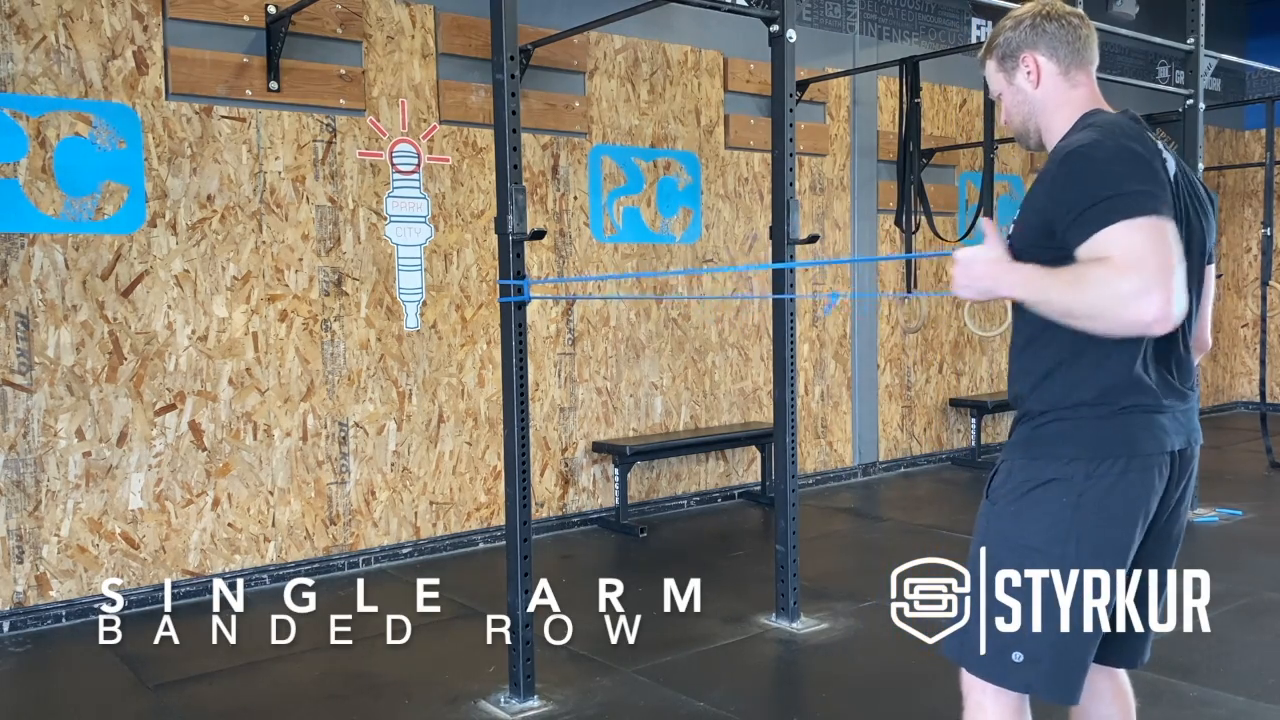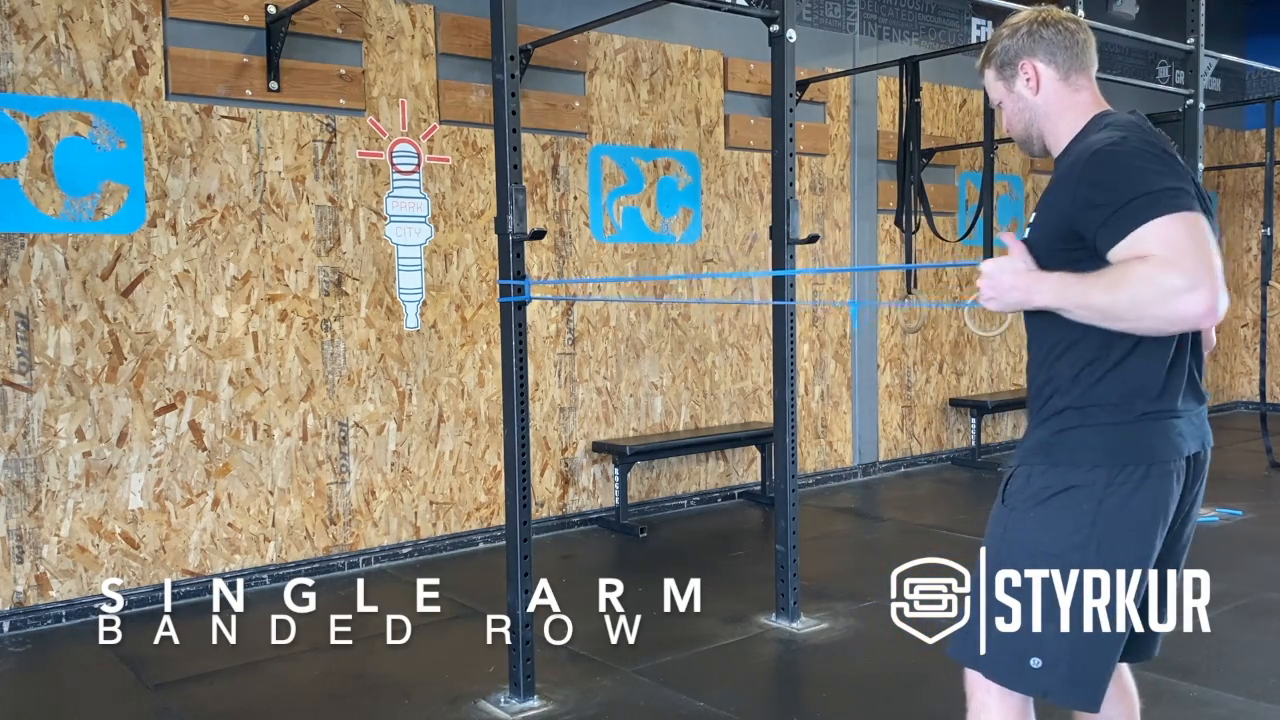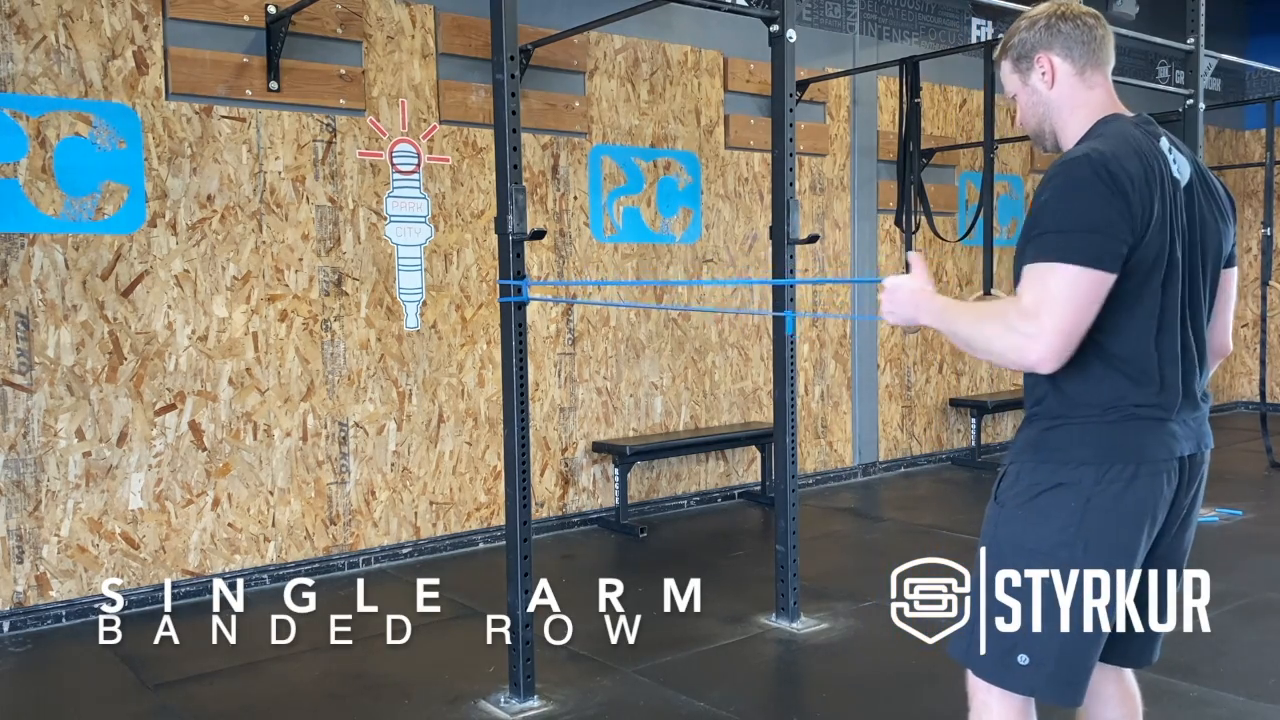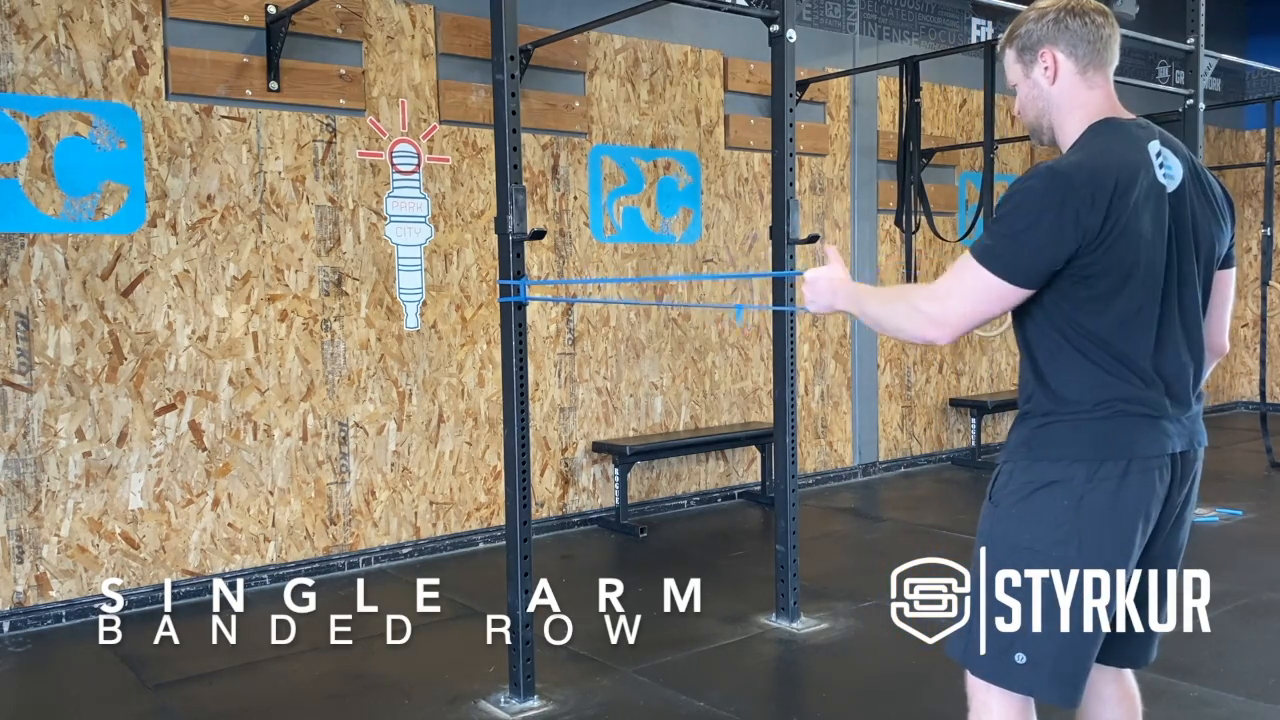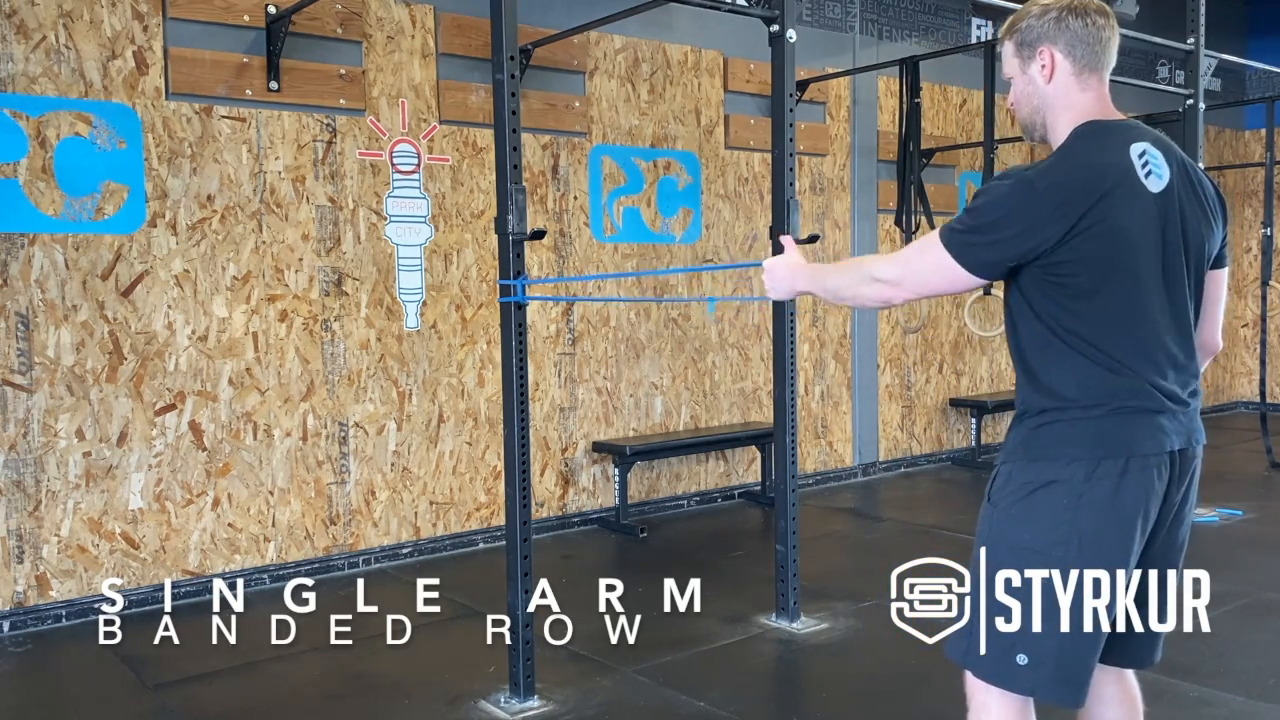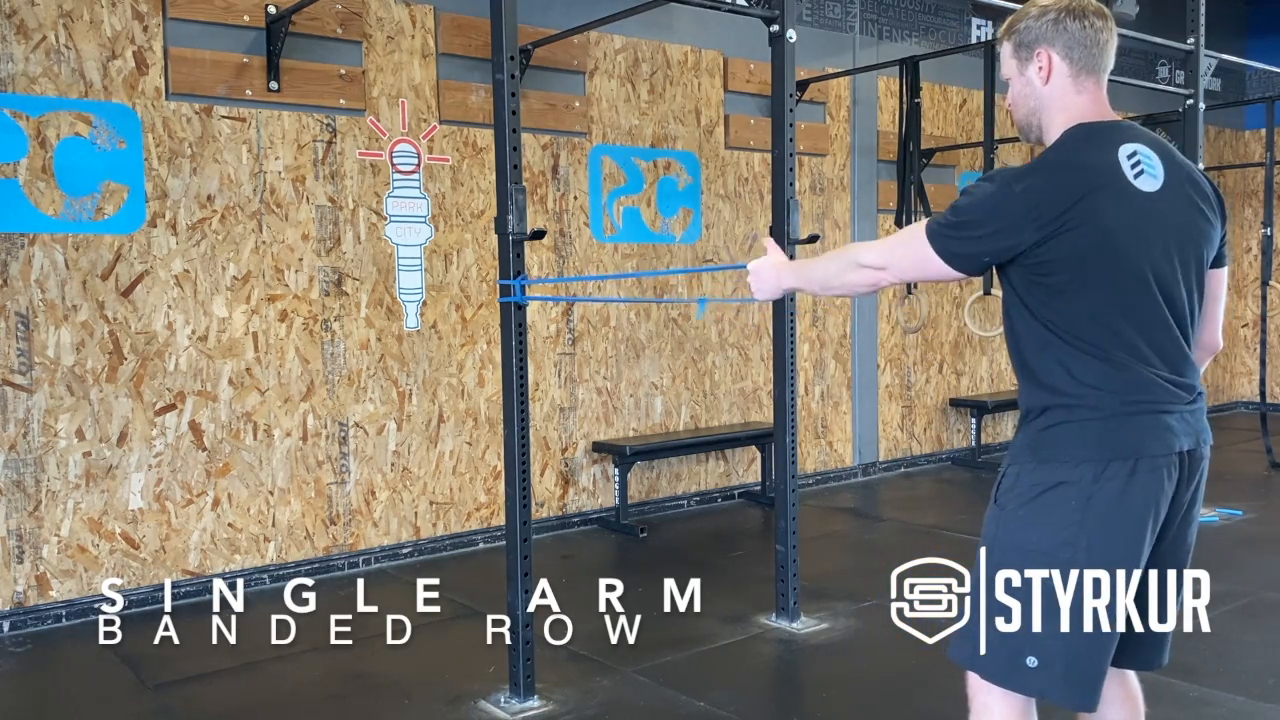
dt=0.3s
person 1, frame 1
left shoulder: (1093, 158)
right shoulder: (1161, 165)
left elbow: (1151, 301)
right elbow: (1188, 329)
left wrist: (1009, 278)
left hip: (1075, 457)
right hip: (1159, 446)
right knee: (1094, 656)
person 1, frame 2
left shoulder: (1111, 158)
right shoulder: (1124, 159)
left elbow: (1193, 295)
right elbow: (1194, 331)
left wrist: (1036, 285)
left hip: (1092, 462)
right hip: (1166, 448)
right knee: (1099, 658)
person 1, frame 3
left shoulder: (1089, 175)
right shoulder: (1193, 174)
left elbow: (1036, 340)
right elbow: (1217, 341)
left wrist: (926, 305)
left hip: (1084, 466)
right hip: (1176, 455)
right knee: (1105, 660)
person 1, frame 4
left shoulder: (1065, 184)
right shoulder: (1197, 179)
left elbow: (937, 318)
right elbow: (1214, 342)
left wrist: (841, 291)
left hip: (1076, 467)
right hip: (1171, 454)
right knee: (1105, 662)
person 1, frame 5
left shoulder: (1047, 190)
right shoulder: (1191, 179)
left elbow: (893, 280)
right elbow: (1208, 340)
left wrist: (801, 275)
left hip: (1076, 463)
right hip: (1172, 451)
right knee: (1104, 660)
person 1, frame 6
left shoulder: (1034, 191)
right shoulder: (1190, 181)
left elbow: (879, 264)
right elbow: (1208, 340)
left wrist: (785, 275)
left hip: (1082, 465)
right hip: (1179, 450)
right knee: (1106, 662)
